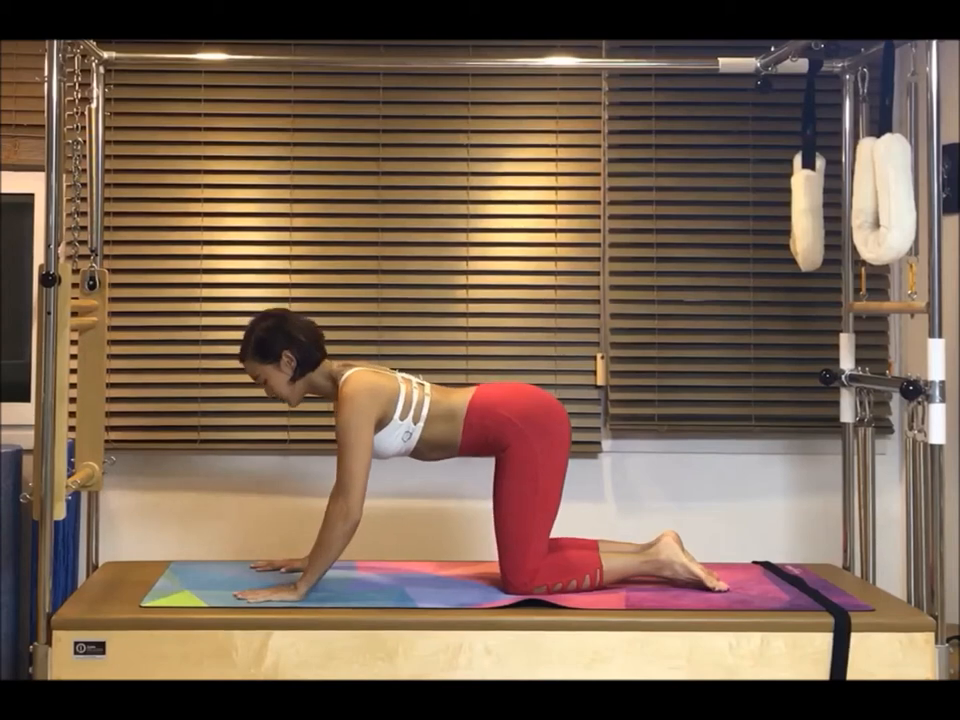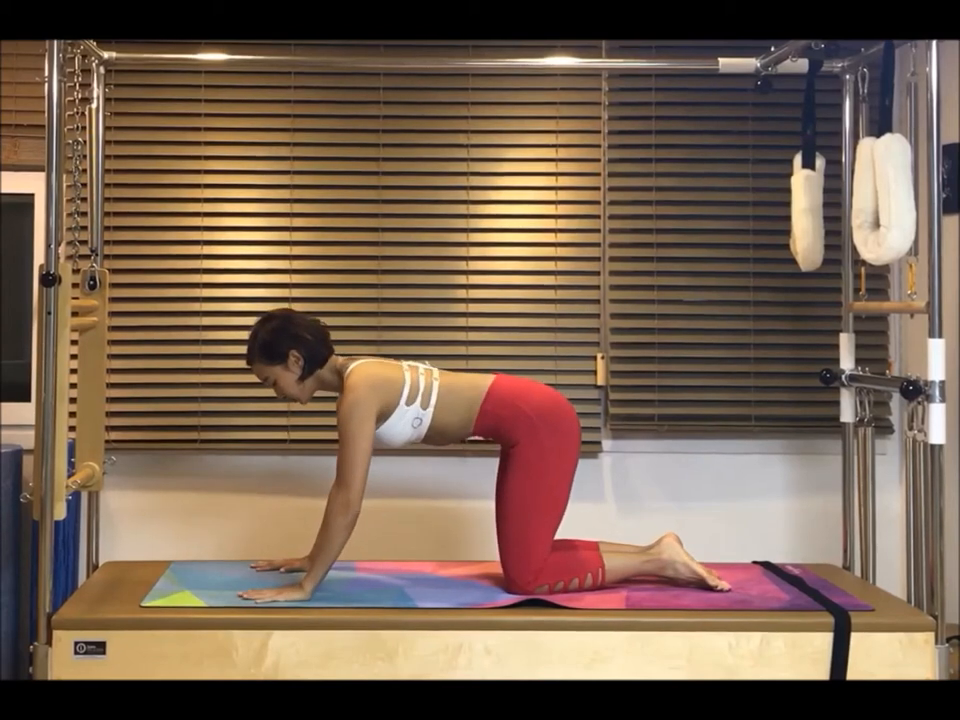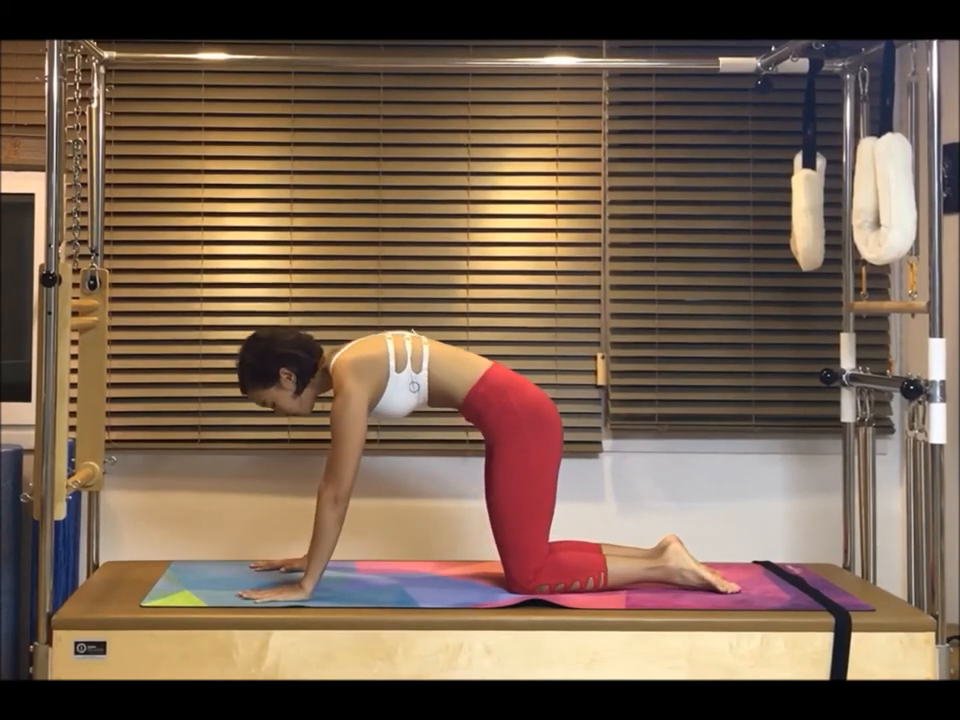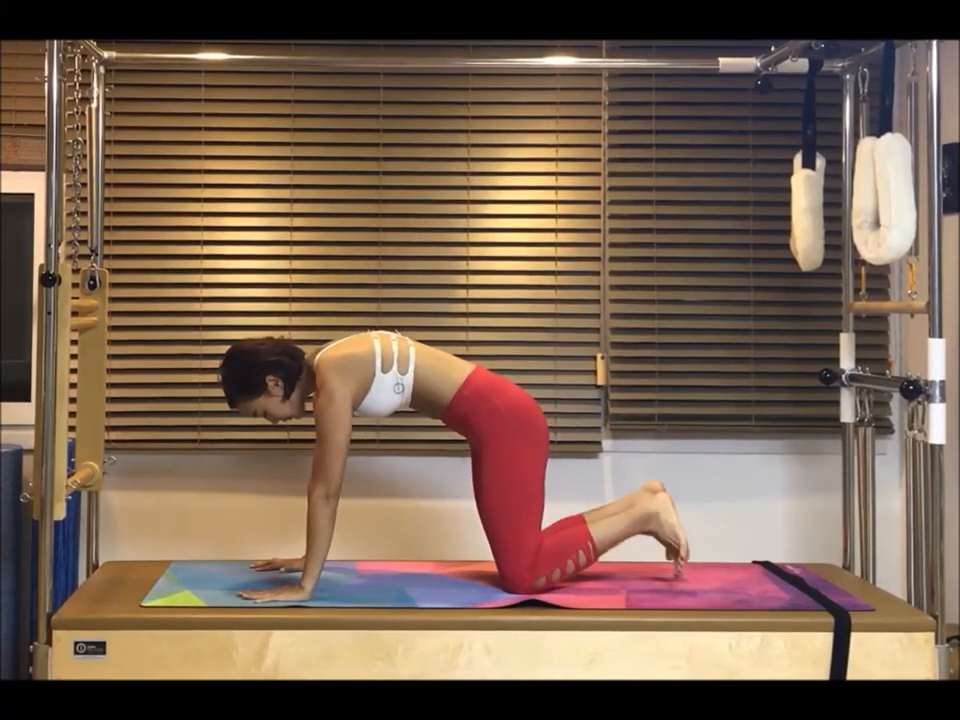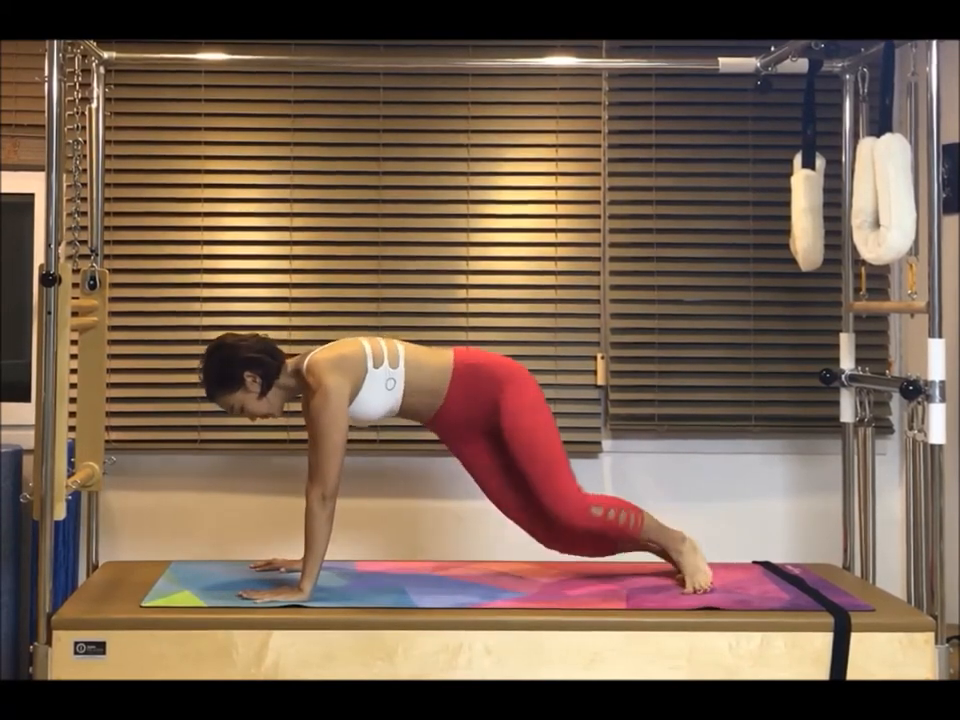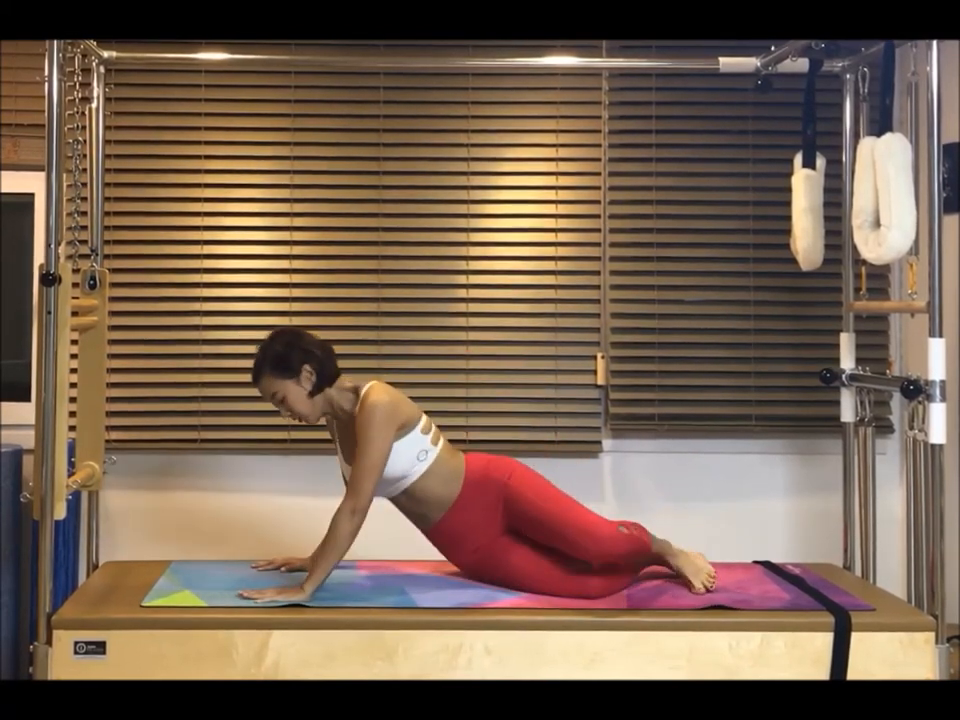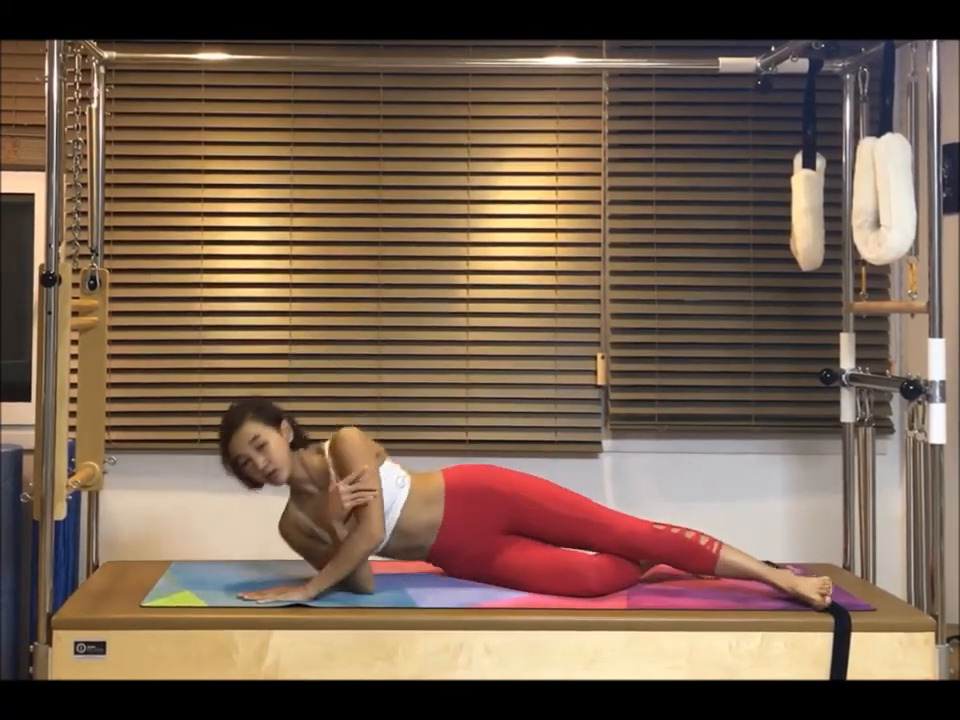
dt=0.7s
person 1, frame 1
left shoulder: (354, 398)
right shoulder: (350, 382)
left elbow: (349, 510)
right elbow: (345, 489)
left wrist: (299, 587)
right wrist: (310, 560)
left hip: (526, 426)
right hip: (524, 416)
left knee: (522, 577)
right knee: (525, 554)
left ankle: (658, 561)
right ankle: (653, 548)
person 1, frame 2
left shoulder: (359, 391)
right shoulder: (356, 380)
left elbow: (349, 501)
right elbow: (342, 486)
left wrist: (307, 584)
right wrist: (313, 558)
left hip: (539, 423)
right hip: (530, 420)
left knee: (525, 577)
right knee: (526, 554)
left ankle: (659, 561)
right ankle: (654, 551)
person 1, frame 3
left shoulder: (349, 380)
right shoulder: (348, 367)
left elbow: (336, 493)
right elbow: (335, 484)
left wrist: (305, 584)
right wrist: (310, 558)
left hip: (519, 418)
right hip: (515, 416)
left knee: (527, 575)
right knee: (526, 556)
left ankle: (665, 566)
right ankle: (658, 553)
person 1, frame 4
left shoulder: (331, 379)
right shoulder: (330, 365)
left elbow: (326, 491)
right elbow: (323, 482)
left wrist: (305, 585)
right wrist: (307, 557)
left hip: (502, 419)
right hip: (496, 418)
left knee: (522, 574)
right knee: (522, 555)
left ankle: (646, 514)
right ankle: (639, 501)
person 1, frame 5
left shoulder: (325, 378)
right shoulder: (309, 385)
left elbow: (324, 494)
right elbow: (318, 485)
left wrist: (305, 586)
right wrist: (306, 559)
left hip: (496, 386)
right hip: (462, 422)
left knee: (565, 507)
right knee: (551, 533)
left ankle: (674, 541)
right ankle: (655, 544)
person 1, frame 6
left shoulder: (376, 403)
right shoulder: (337, 421)
left elbow: (356, 509)
right elbow: (355, 503)
left wrist: (306, 588)
right wrist: (313, 560)
left hip: (493, 486)
right hip: (466, 543)
left knee: (597, 542)
left ankle: (663, 549)
right ankle: (647, 561)
person 1, frame 7
left shoulder: (347, 443)
right shoulder: (294, 522)
left elbow: (370, 531)
right elbow: (362, 580)
left wrist: (306, 588)
right wrist: (340, 523)
left hip: (480, 498)
right hip: (466, 555)
left knee: (626, 531)
right knee: (592, 578)
left ankle: (780, 578)
right ankle: (658, 571)
